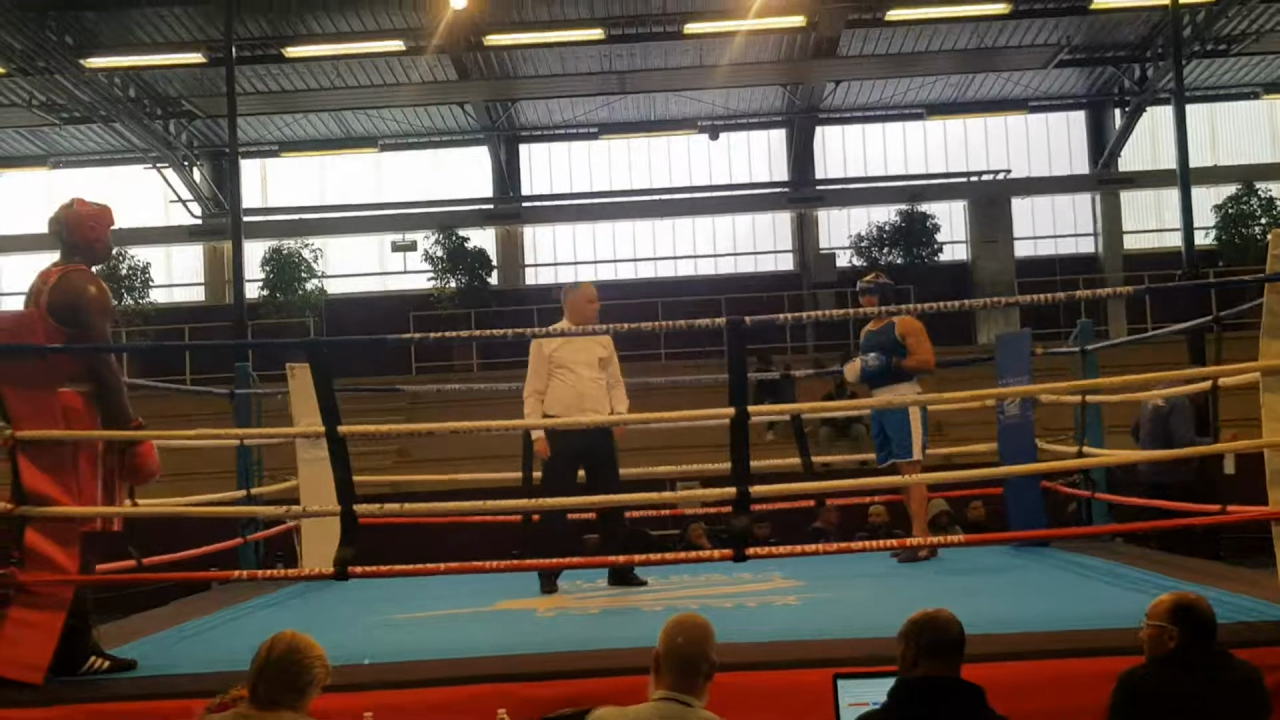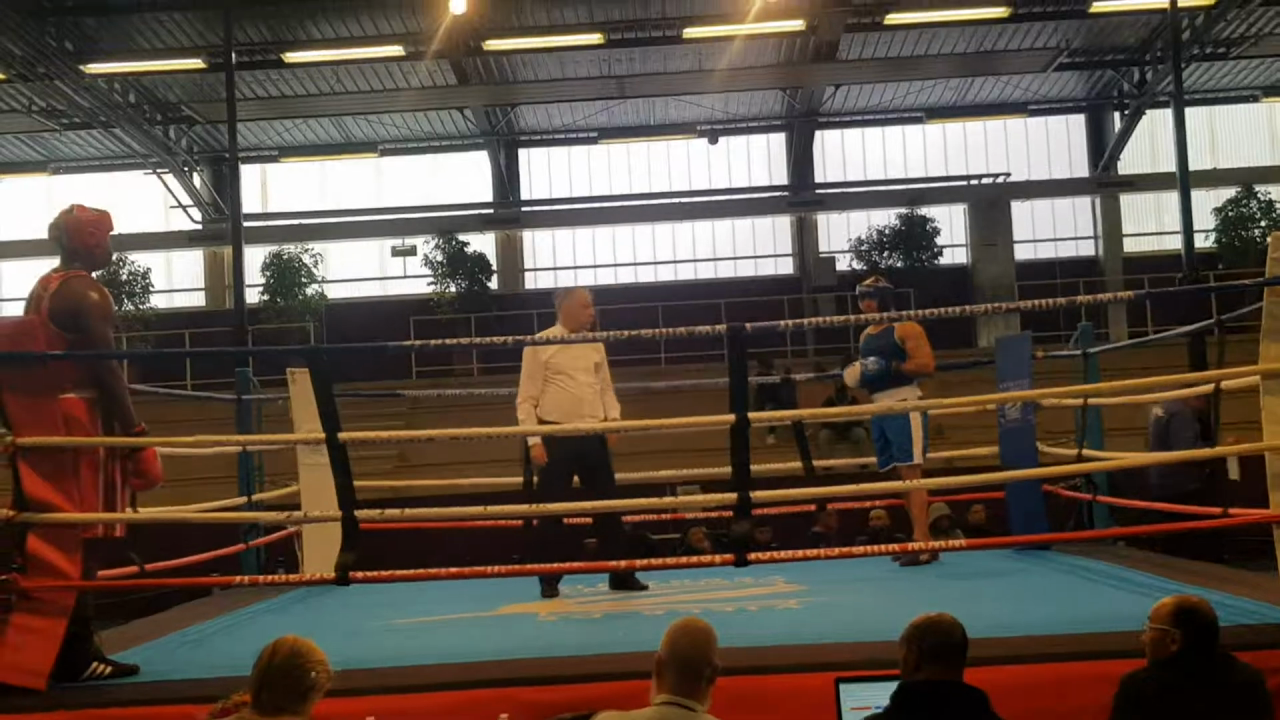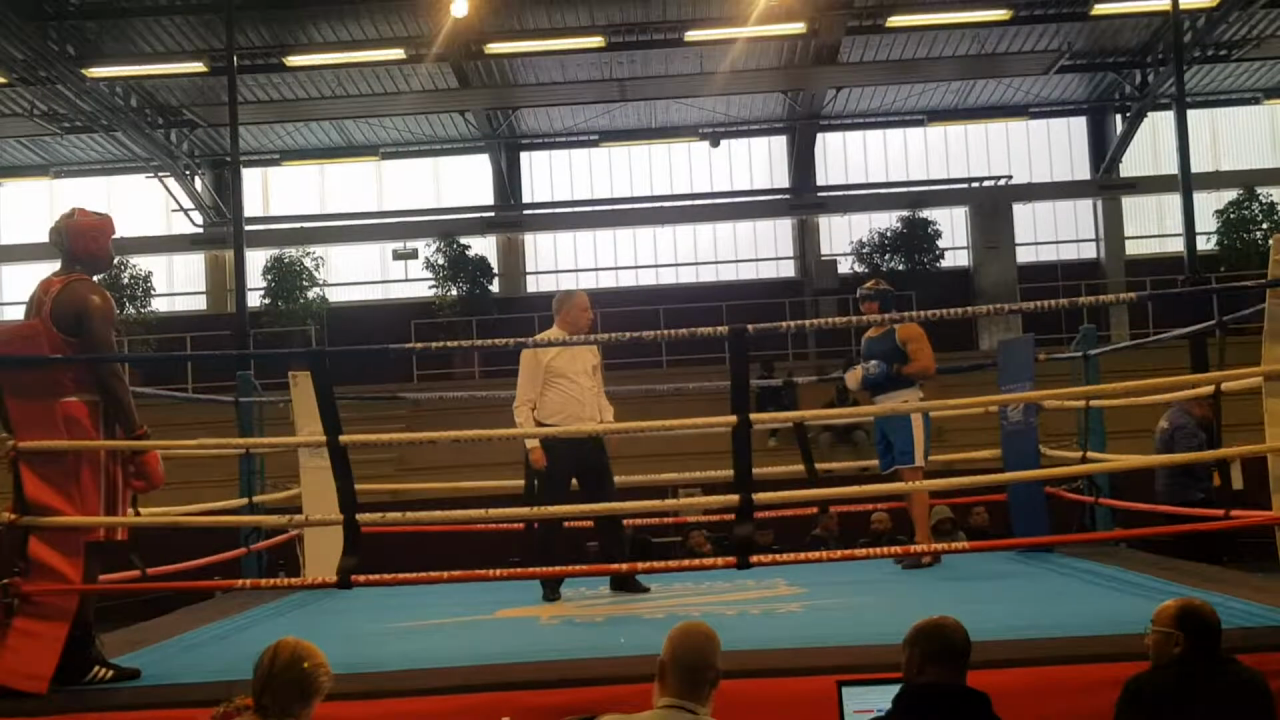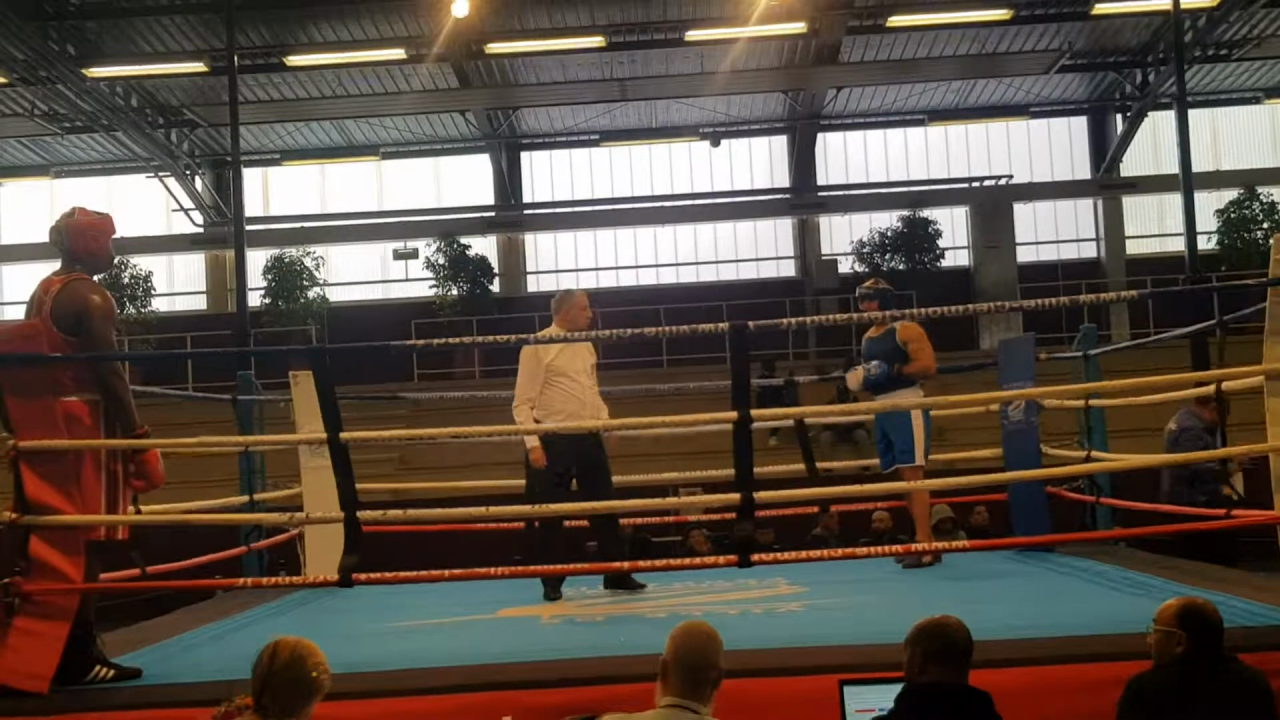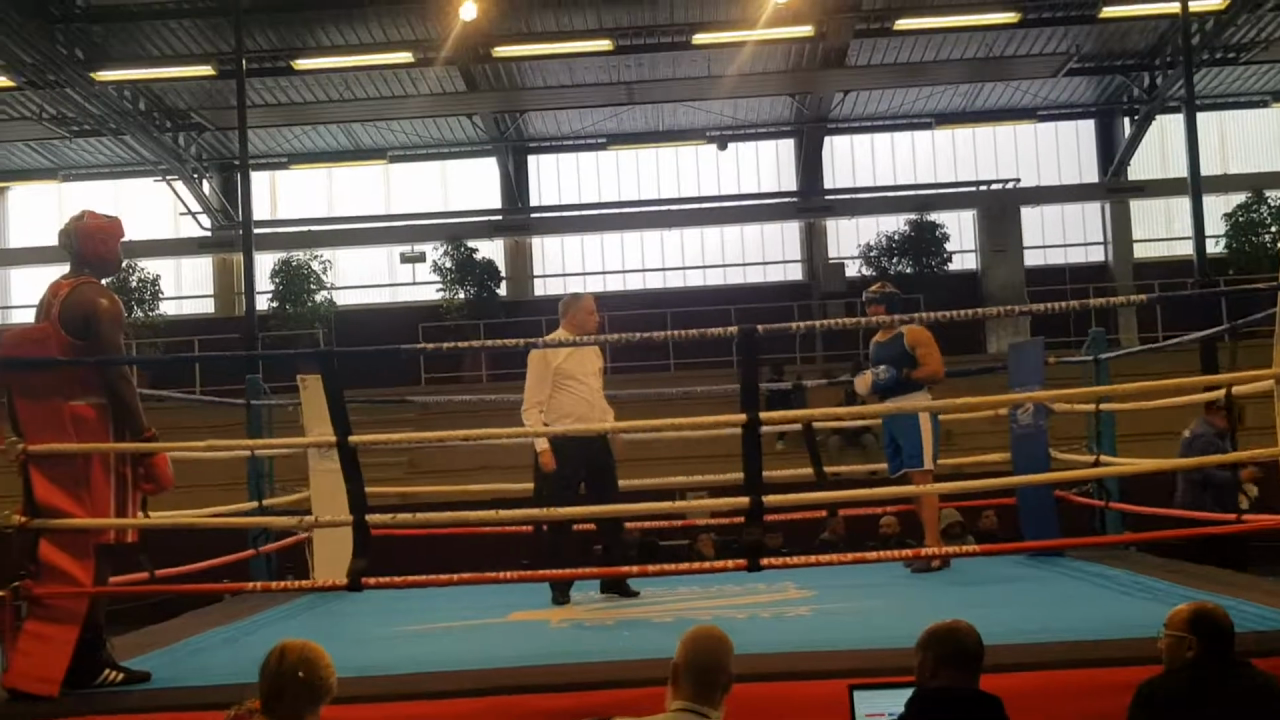
dt=0.1s
person 1, frame 1
left shoulder: (42, 283)
right shoulder: (86, 288)
right elbow: (102, 366)
right wrist: (133, 432)
left hip: (42, 422)
right hip: (77, 421)
left knee: (51, 534)
right knee: (72, 534)
left ankle: (68, 644)
right ankle: (68, 649)
person 1, frame 2
left shoulder: (41, 290)
right shoulder: (88, 294)
left elbow: (44, 364)
right elbow: (106, 372)
right wrist: (136, 438)
left hip: (43, 429)
right hip: (79, 427)
left knee: (51, 540)
right knee: (75, 540)
left ankle: (71, 650)
right ankle: (70, 654)
person 1, frame 3
left shoulder: (41, 293)
right shoulder: (89, 298)
left elbow: (42, 368)
right elbow: (108, 375)
right wrist: (140, 442)
left hip: (43, 433)
right hip: (79, 433)
left knee: (52, 543)
right knee: (77, 544)
left ankle: (73, 654)
right ankle: (72, 658)
person 1, frame 4
left shoulder: (41, 292)
right shoulder: (89, 297)
left elbow: (44, 368)
right elbow: (109, 374)
right wrist: (140, 441)
left hip: (45, 432)
right hip: (80, 432)
left knee: (52, 543)
right knee: (77, 544)
left ankle: (75, 653)
right ankle: (73, 657)
person 1, frame 5
left shoulder: (51, 296)
right shoulder: (98, 301)
left elbow: (46, 373)
right elbow: (116, 378)
right wrist: (148, 443)
left hip: (53, 436)
right hip: (90, 435)
left knee: (64, 546)
right knee: (87, 547)
left ankle: (83, 657)
right ankle: (82, 660)
person 2, frame 1
left shoulder: (603, 340)
right shoulder: (545, 340)
left elbow: (615, 383)
right elbow: (532, 393)
left wrist: (619, 413)
right wrist: (537, 433)
left hip: (599, 430)
right hip: (561, 430)
left ankle: (620, 569)
right ankle: (549, 575)
person 2, frame 2
left shoulder: (594, 345)
right shoulder: (539, 345)
left elbow: (605, 388)
right elbow: (526, 399)
left wrist: (613, 418)
right wrist: (534, 440)
left hip: (593, 435)
right hip: (556, 436)
left knee: (606, 503)
right knee: (551, 508)
left ankle: (621, 573)
right ankle: (549, 579)
person 2, frame 3
left shoulder: (590, 348)
right shoulder: (537, 348)
right elbow: (523, 403)
left wrist: (608, 420)
right wrist: (533, 444)
left hip: (590, 438)
right hip: (554, 440)
left knee: (606, 504)
left ankle: (621, 575)
right ankle: (551, 583)
person 2, frame 4
left shoulder: (586, 346)
right shoulder: (537, 347)
right elbow: (522, 402)
left wrist: (604, 419)
right wrist: (533, 444)
left hip: (589, 436)
right hip: (555, 438)
left knee: (604, 502)
left ankle: (616, 573)
right ankle: (552, 582)
person 2, frame 5
left shoulder: (593, 350)
right shoulder: (545, 350)
right elbow: (531, 406)
left wrist: (610, 422)
right wrist: (542, 447)
left hip: (596, 440)
right hip: (563, 442)
left knee: (609, 507)
left ankle: (614, 579)
right ankle: (561, 586)
person 3, frame 1
left shoulder: (906, 324)
right shoulder: (866, 332)
left elbow: (927, 361)
left wrist: (889, 363)
right wrist: (859, 372)
left hip: (903, 402)
right hip: (878, 406)
left knee: (910, 468)
right knee: (899, 470)
left ankle: (921, 539)
right ankle: (921, 536)
person 3, frame 2
left shoulder: (905, 328)
right shoulder: (866, 336)
left elbow: (927, 365)
left wrist: (888, 367)
right wrist: (859, 376)
left hip: (903, 406)
right hip: (879, 410)
left knee: (911, 472)
right knee: (900, 475)
left ankle: (921, 542)
right ankle: (922, 540)
person 3, frame 3
left shoulder: (906, 330)
right shoulder: (867, 338)
left elbow: (928, 367)
left wrist: (890, 370)
right wrist: (860, 379)
left hip: (906, 408)
right hip: (881, 412)
left knee: (913, 475)
right knee: (902, 477)
left ankle: (924, 545)
right ankle: (924, 543)
person 3, frame 4
left shoulder: (907, 329)
right shoulder: (868, 338)
left elbow: (929, 366)
left wrist: (890, 370)
right wrist: (862, 379)
left hip: (906, 407)
right hip: (882, 411)
left knee: (913, 474)
right knee: (903, 476)
left ankle: (925, 544)
right ankle: (924, 542)
person 3, frame 5
left shoulder: (914, 333)
right shoulder: (875, 341)
left elbow: (937, 370)
left wrist: (899, 375)
right wrist: (869, 384)
left hip: (914, 412)
right hip: (889, 415)
left knee: (922, 478)
right knee: (911, 480)
left ankle: (934, 549)
right ankle: (933, 545)
